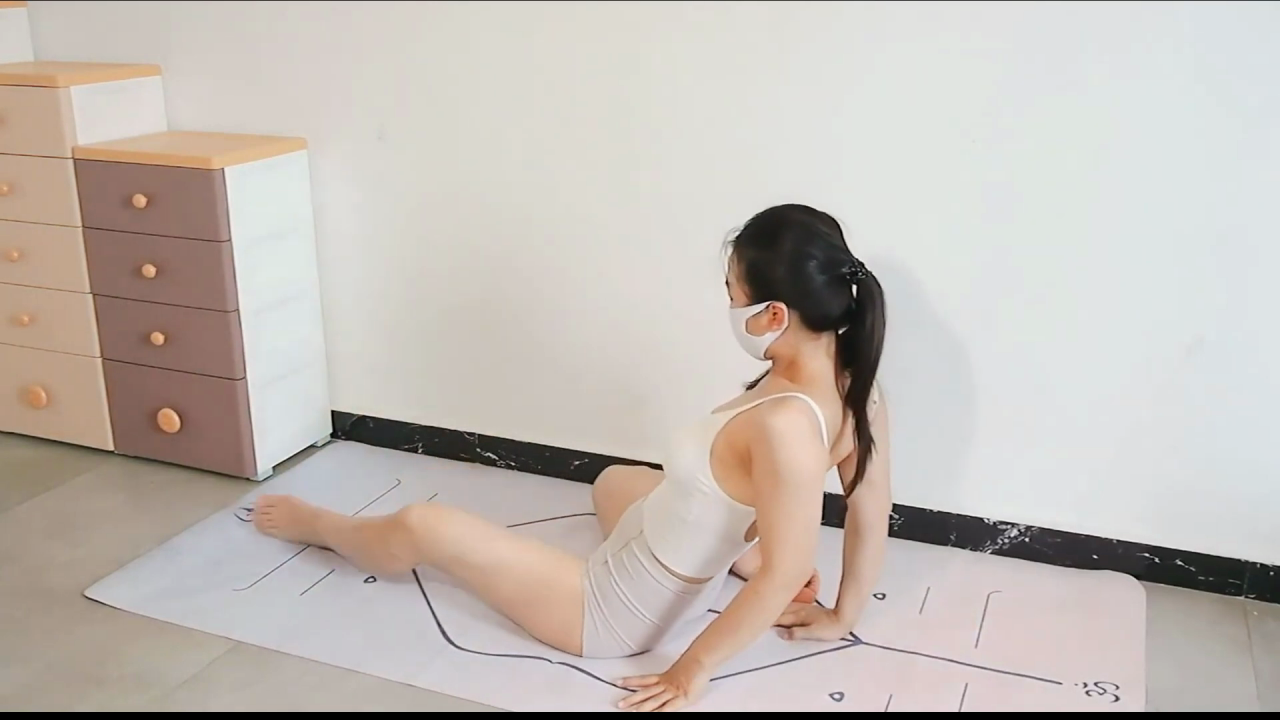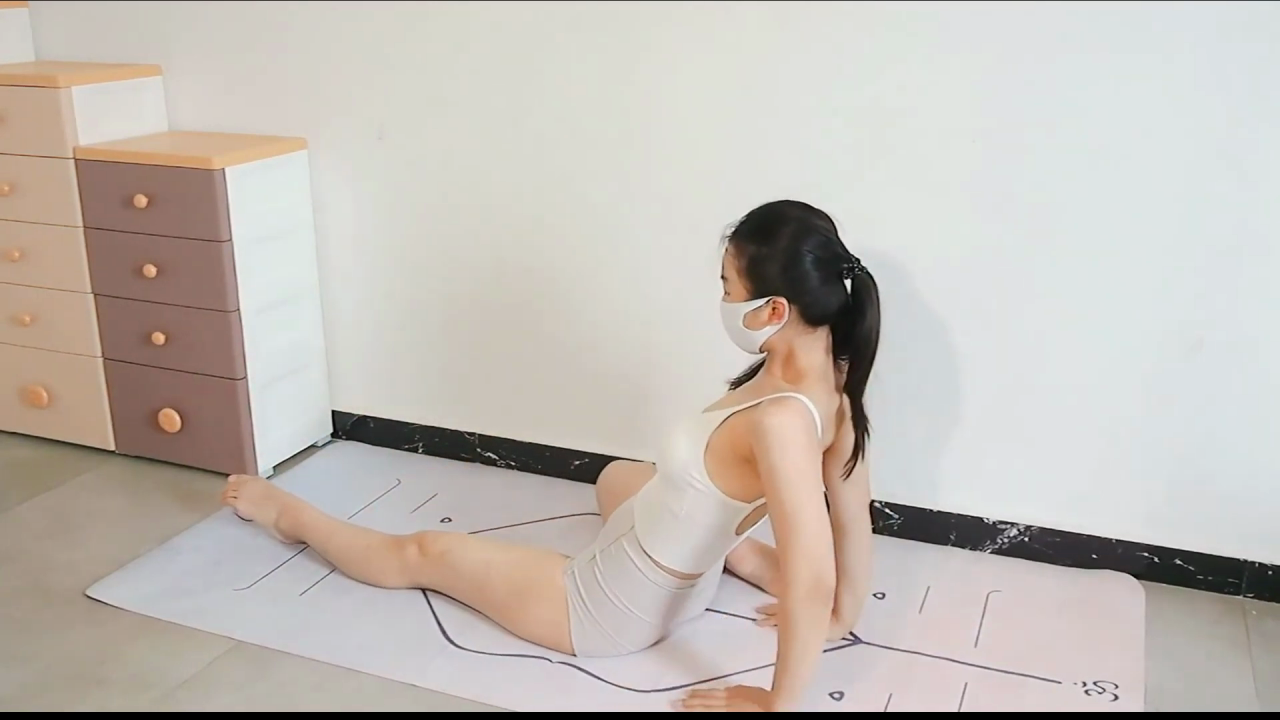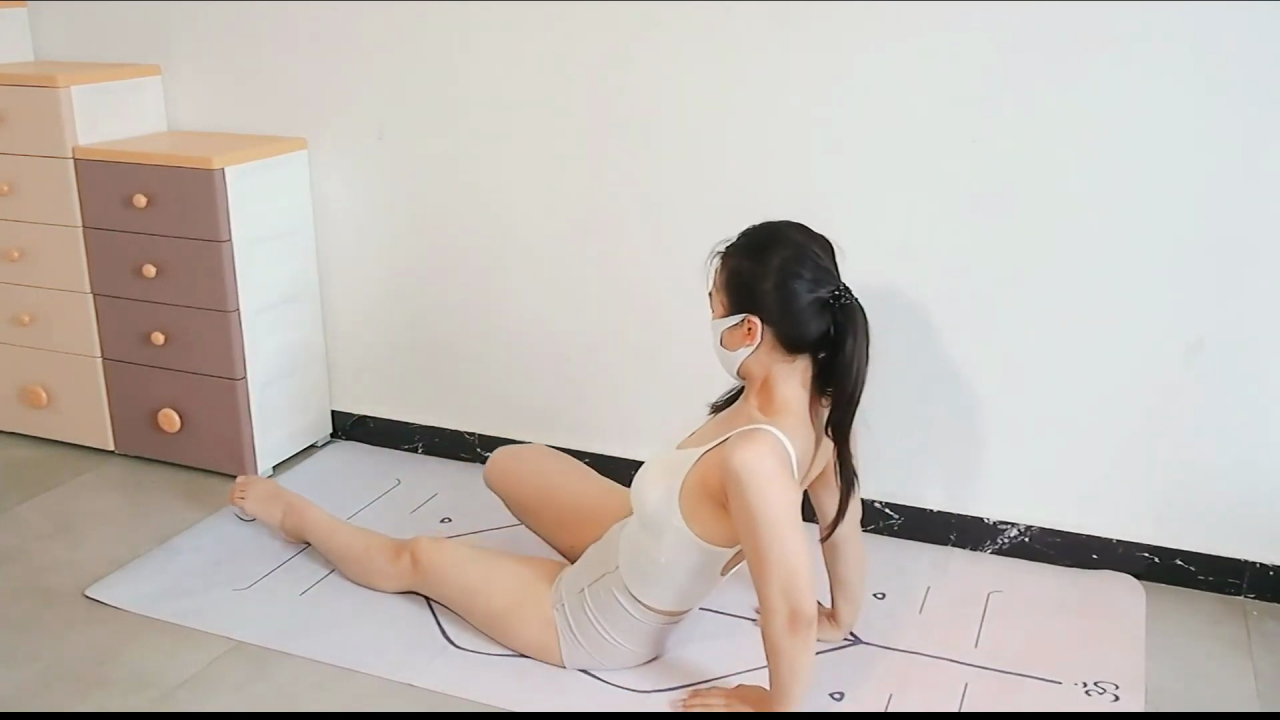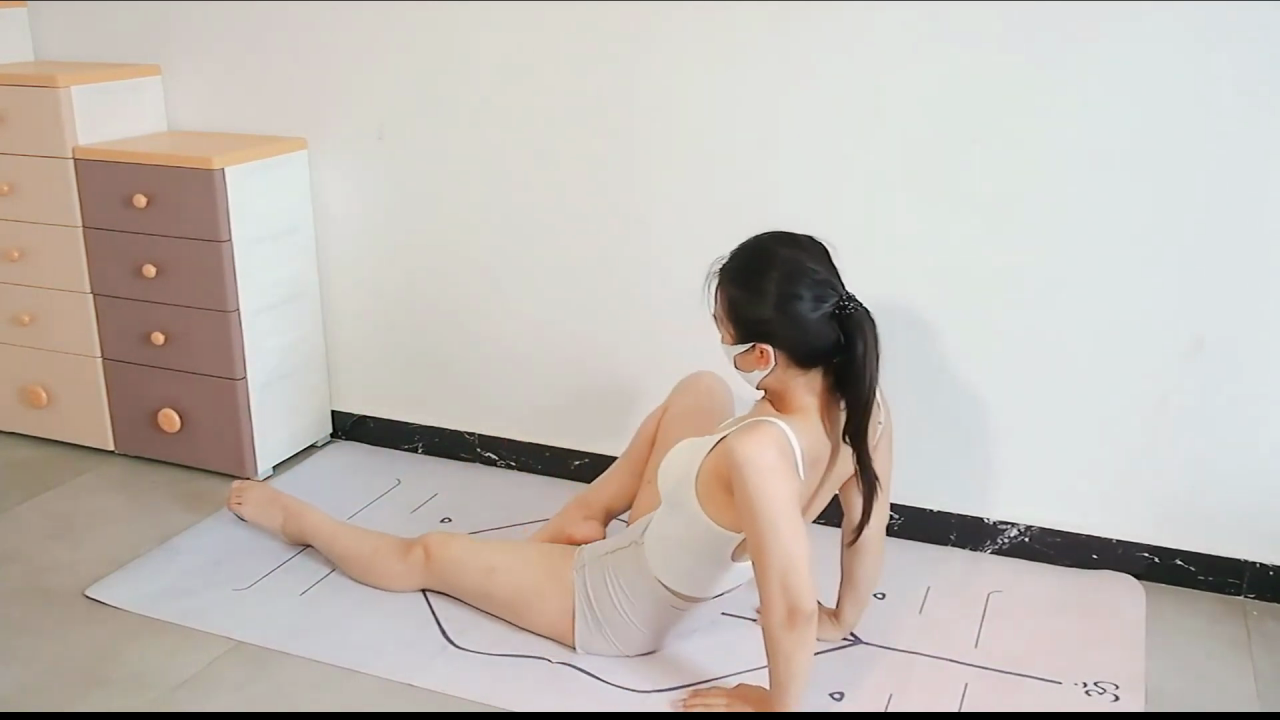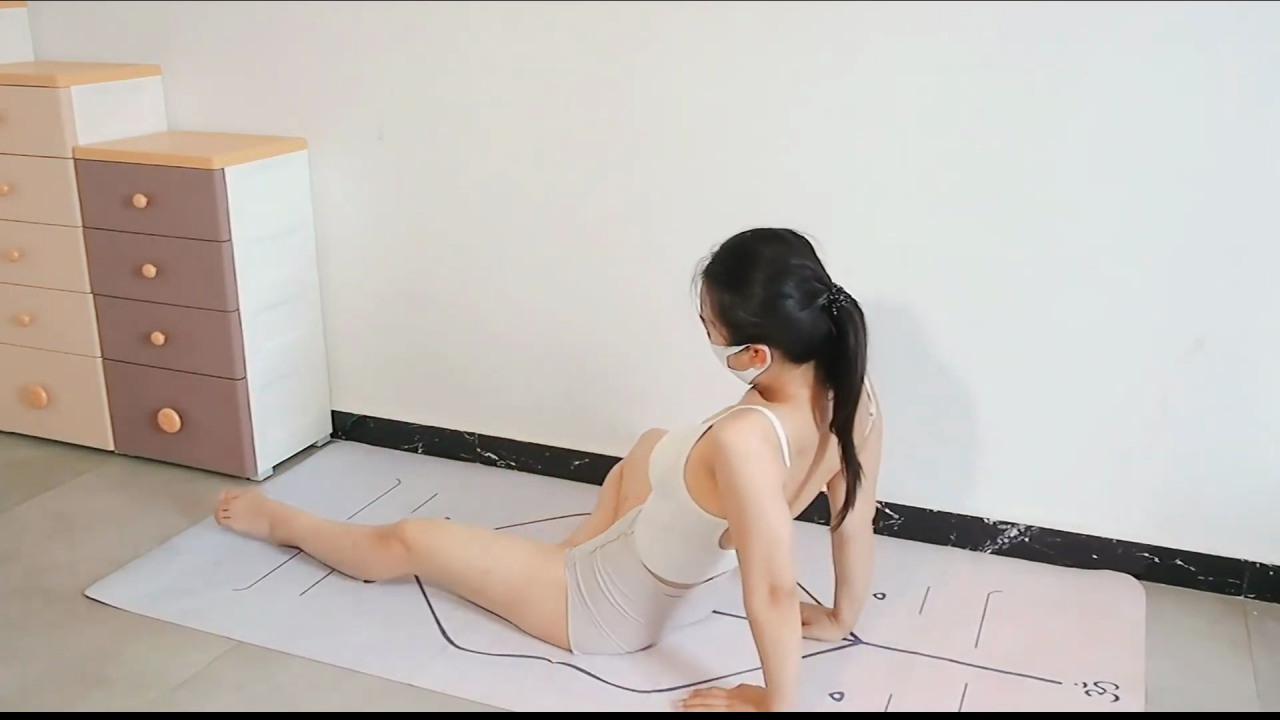
dt=1s
person 1, frame 1
left shoulder: (786, 425)
right shoulder: (852, 385)
left elbow: (784, 575)
right elbow: (872, 507)
left wrist: (692, 671)
right wrist: (840, 614)
left hip: (616, 614)
right hip: (673, 577)
left knee: (424, 525)
right knee: (617, 481)
left ankle: (317, 525)
person 1, frame 2
left shoulder: (781, 421)
right shoulder: (831, 378)
left elbow: (814, 581)
right elbow: (852, 508)
left wrist: (776, 702)
right wrist: (843, 615)
left hip: (613, 610)
right hip: (681, 581)
left knee: (426, 553)
right knee: (619, 477)
left ankle: (292, 516)
right ankle: (750, 558)
person 1, frame 3
left shoulder: (753, 457)
right shoulder: (818, 400)
left elbow: (791, 612)
right elbow: (842, 515)
left wrist: (778, 705)
right wrist: (842, 618)
left hip: (602, 627)
right hip: (634, 542)
left knee: (419, 559)
right knee: (507, 465)
left ankle: (299, 517)
person 1, frame 4
left shoulder: (758, 451)
right shoulder: (863, 406)
left elbow: (792, 608)
right elbow: (868, 525)
left wrist: (779, 705)
right wrist: (842, 619)
left hip: (618, 607)
right hip: (670, 560)
left knee: (428, 556)
right knee: (700, 392)
left ankle: (295, 519)
right ankle: (584, 514)
person 1, frame 5
left shoulder: (742, 440)
right shoulder: (854, 398)
left elbow: (773, 592)
right elbow: (856, 519)
left wrist: (777, 703)
right wrist: (841, 616)
left hip: (611, 611)
right hip: (681, 589)
left knee: (413, 540)
right knee: (653, 448)
left ankle: (280, 521)
right ankle: (577, 552)
